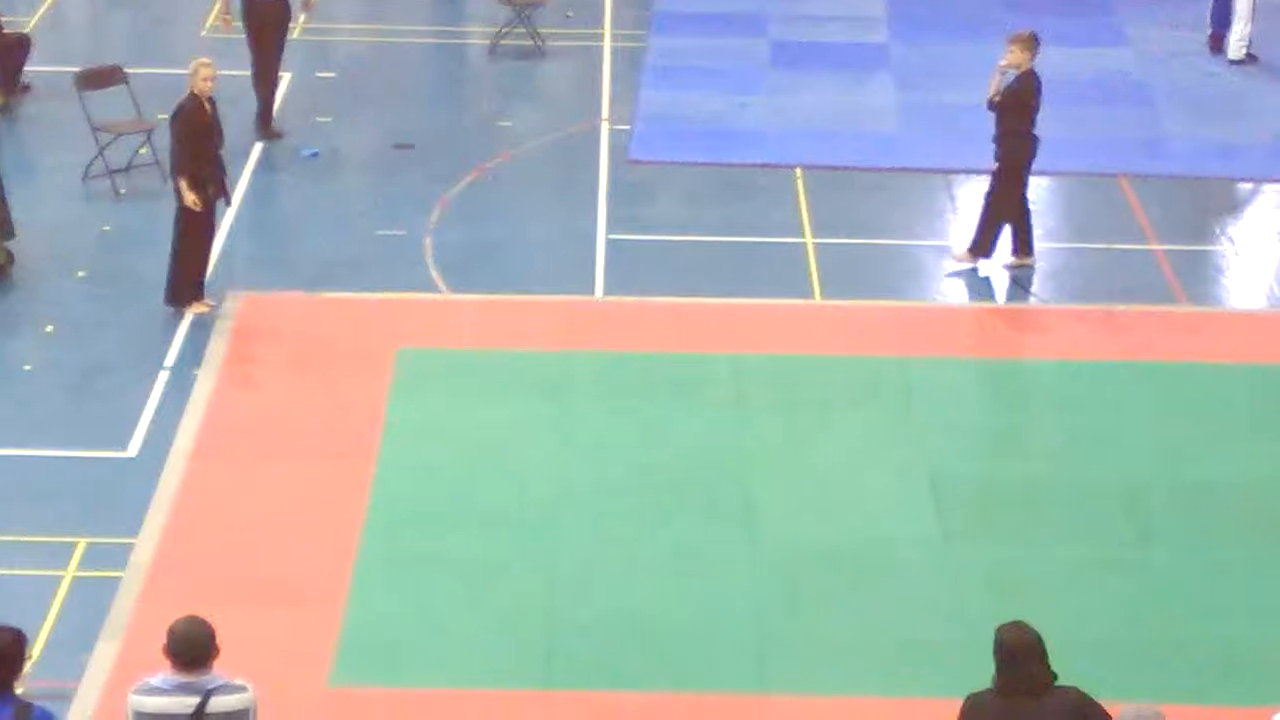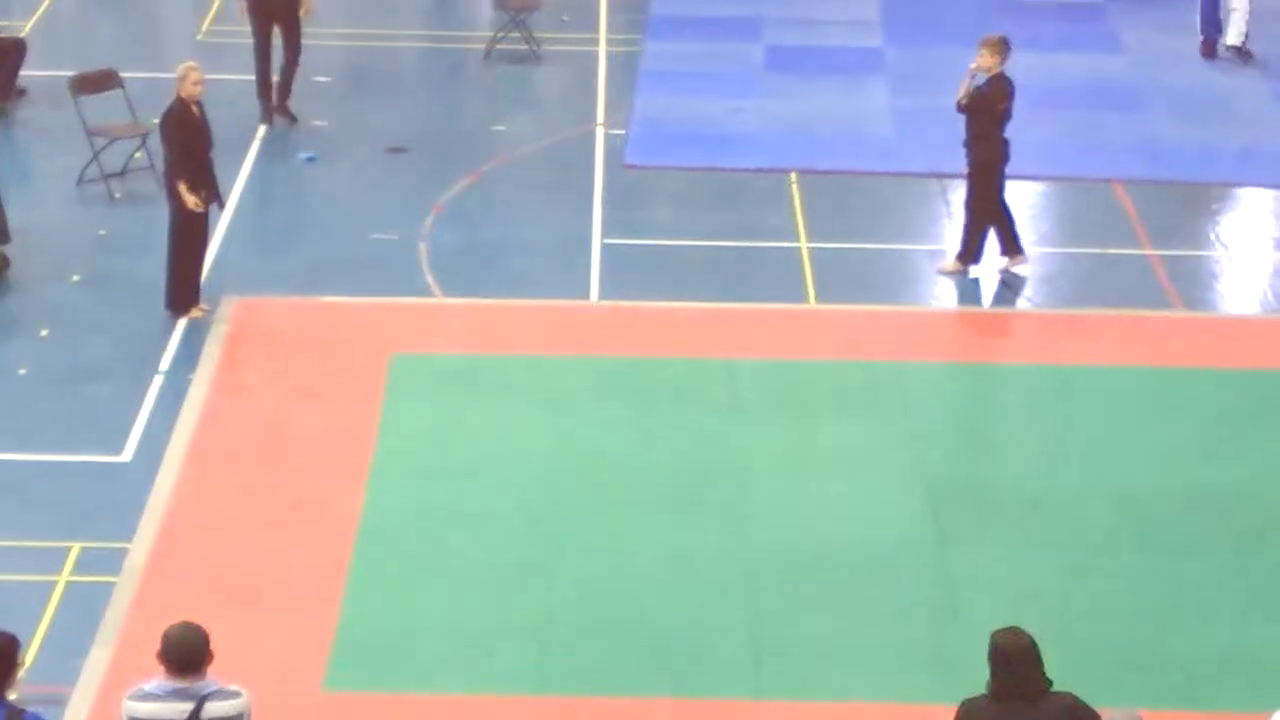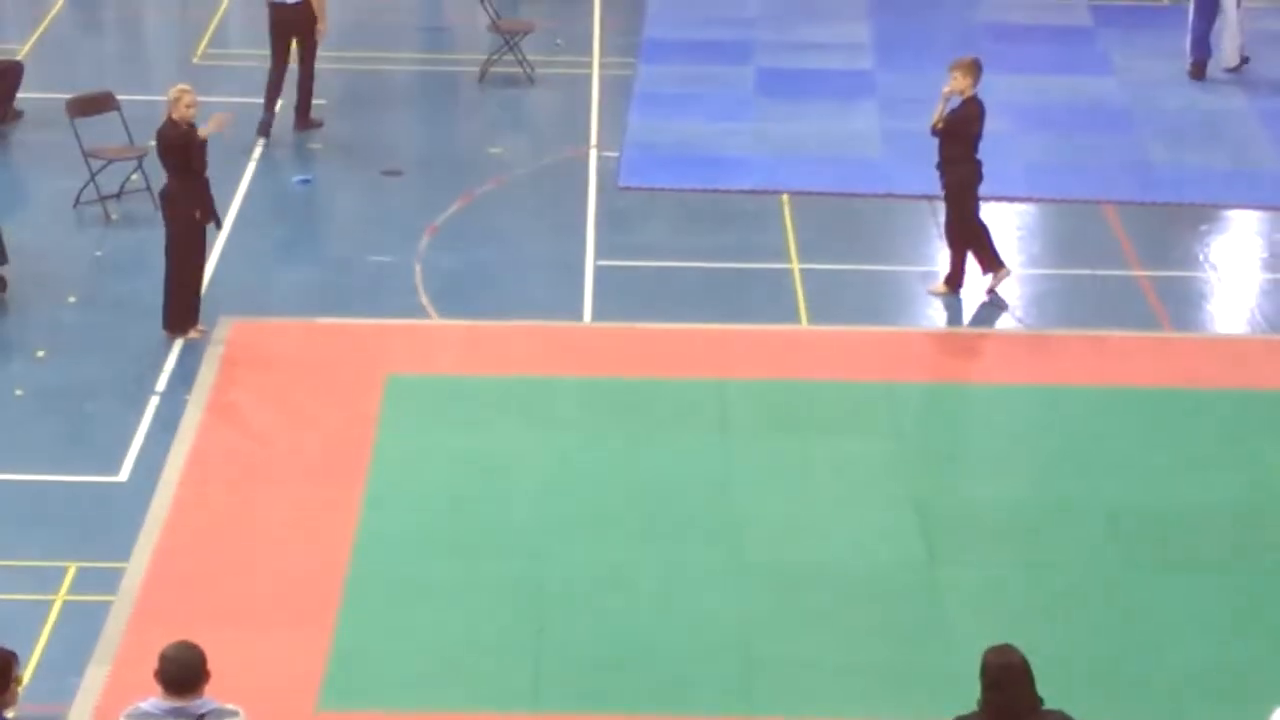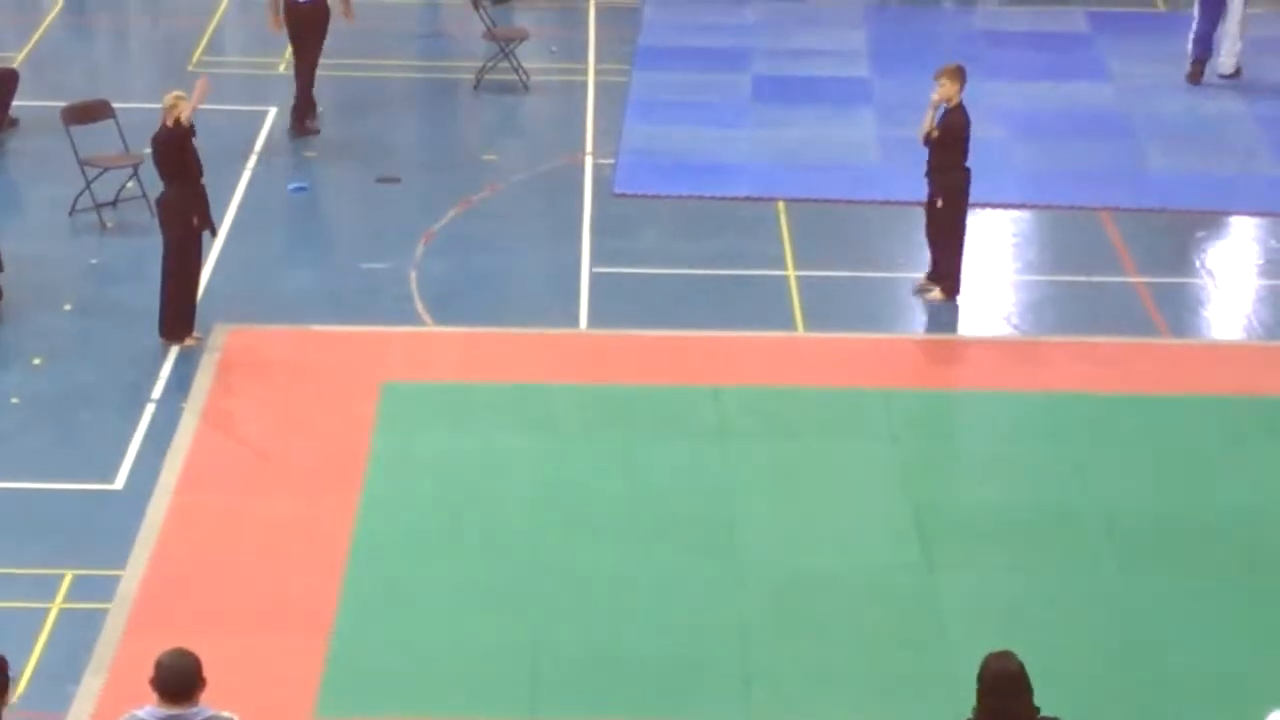
dt=0.4s
person 1, frame 1
left shoulder: (209, 104)
right shoulder: (185, 110)
right elbow: (178, 154)
left wrist: (218, 180)
right wrist: (185, 190)
left hip: (208, 180)
right hip: (192, 183)
left knee: (204, 238)
right knee: (188, 239)
left ankle: (196, 293)
right ankle: (182, 298)
person 1, frame 2
left shoulder: (197, 108)
right shoulder: (173, 116)
right elbow: (173, 160)
left wrist: (208, 186)
right wrist: (184, 193)
left hip: (200, 184)
right hip: (185, 187)
left knee: (198, 243)
right knee: (184, 244)
left ankle: (191, 299)
right ankle: (180, 304)
person 1, frame 3
left shoulder: (189, 130)
right shoulder: (167, 134)
right elbow: (187, 142)
left wrist: (204, 205)
right wrist: (210, 128)
left hip: (195, 202)
right hip: (179, 204)
left knee: (195, 263)
right knee: (181, 264)
left ankle: (189, 320)
right ankle: (177, 324)
person 1, frame 4
left shoulder: (181, 136)
right shoulder: (162, 140)
right elbow: (179, 127)
right wrist: (194, 102)
left hip: (189, 208)
right hip: (175, 211)
left knee: (190, 270)
right knee: (177, 271)
left ankle: (184, 327)
right ankle: (173, 332)
person 2, frame 1
left shoulder: (1023, 85)
right shoulder: (1028, 81)
left elbow: (993, 103)
right elbow: (1005, 104)
left wrist: (998, 75)
right wrist: (1004, 76)
left hip: (1015, 148)
right hip: (1019, 146)
left knee: (997, 200)
right knee: (1015, 201)
left ankle: (976, 251)
right ankle: (1024, 252)
person 2, frame 2
left shoulder: (991, 89)
right shoulder: (1002, 85)
left elbow: (961, 105)
left wrist: (969, 77)
left hip: (985, 152)
right hip: (992, 149)
left knee: (977, 206)
right knee: (993, 204)
left ankle: (965, 259)
right ankle: (1014, 252)
person 2, frame 3
left shoulder: (966, 112)
right shoulder: (972, 107)
left elbow: (936, 129)
right elbow: (949, 129)
left wrist: (943, 101)
right wrist: (948, 102)
left hip: (959, 175)
right hip: (964, 172)
left knee: (956, 228)
right knee: (970, 223)
left ankle: (953, 282)
right ankle: (996, 267)
person 2, frame 4
left shoulder: (956, 119)
right shoulder: (951, 113)
left elbow: (928, 139)
left wrist: (931, 110)
left hip: (951, 183)
right hip: (944, 180)
left knee: (949, 234)
right knee: (935, 230)
left ankle: (949, 287)
right ankle: (936, 277)
